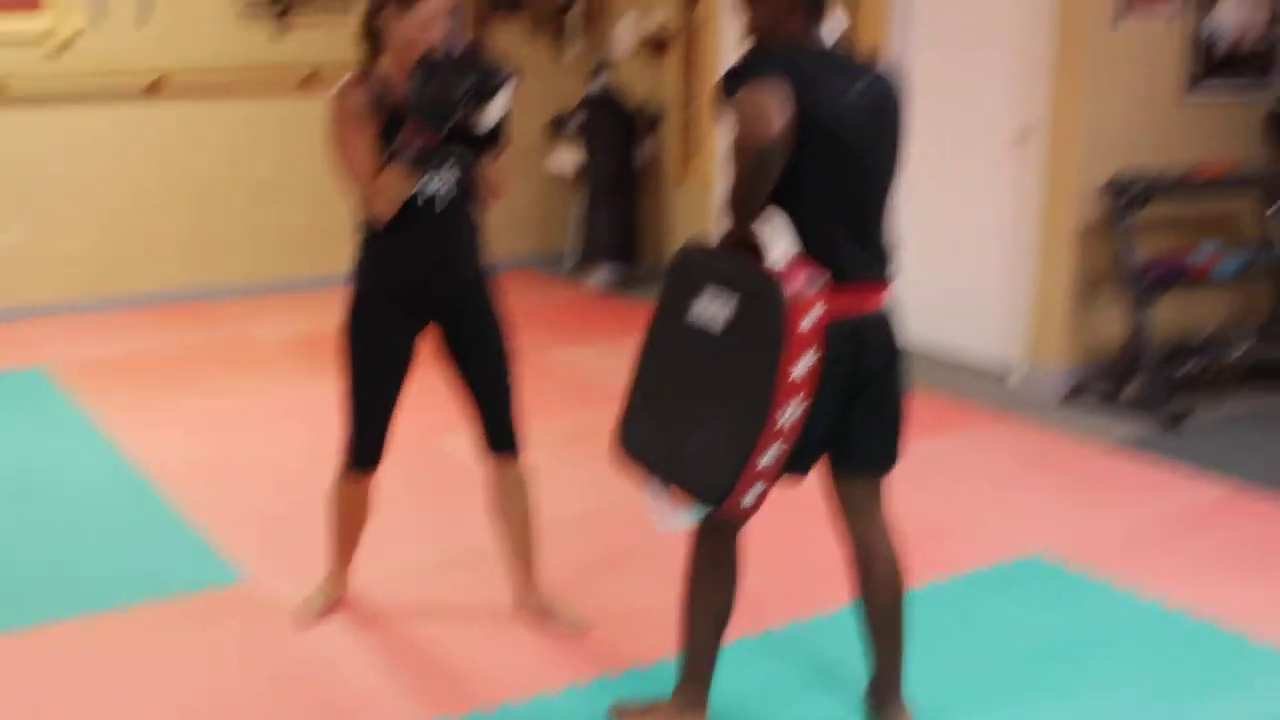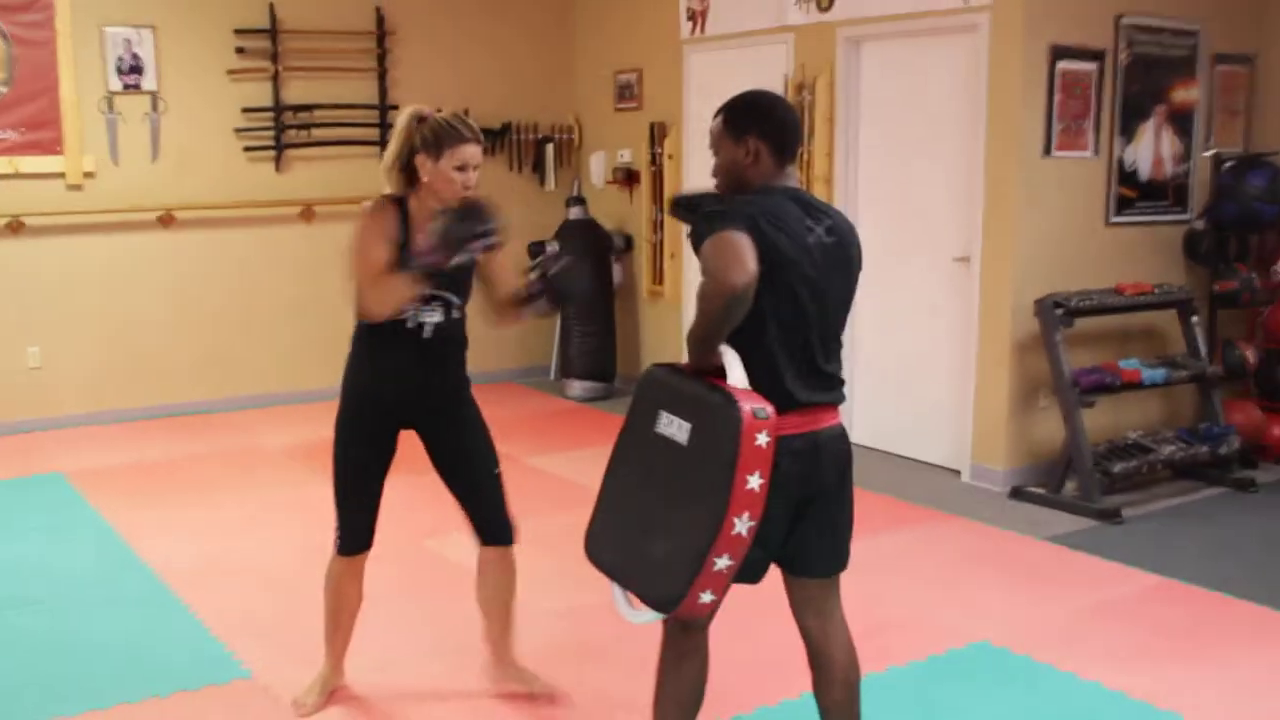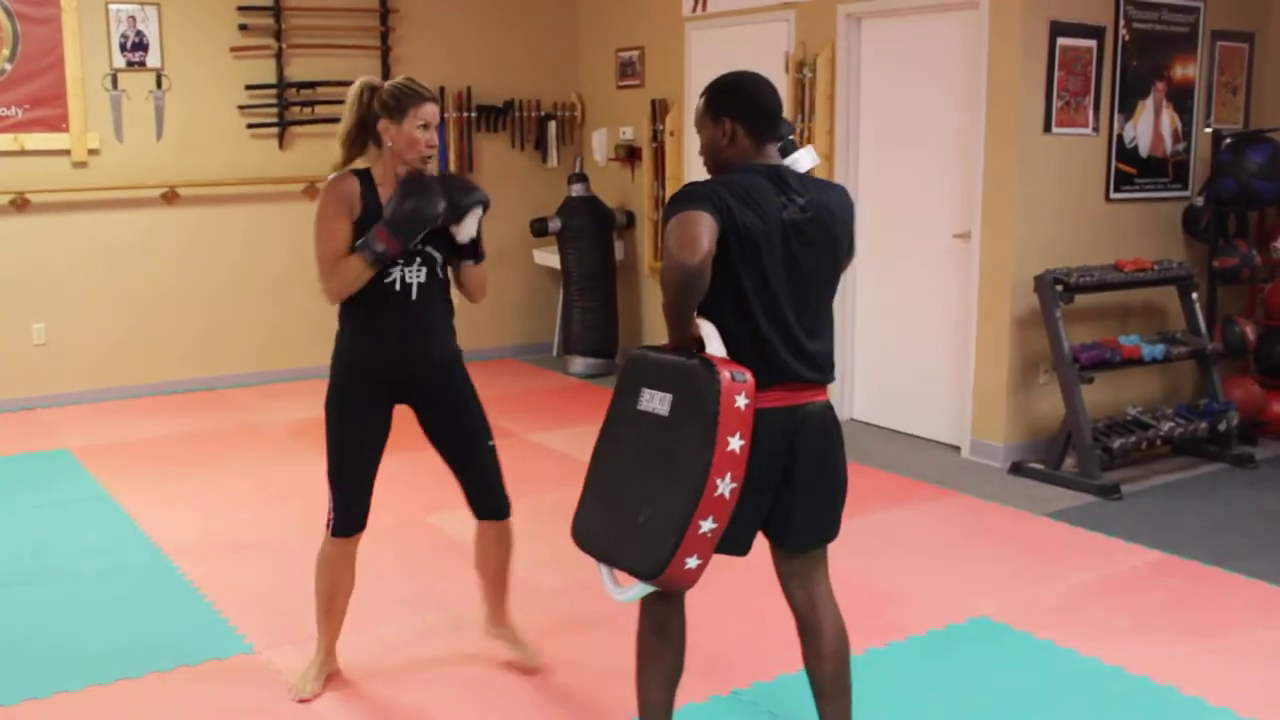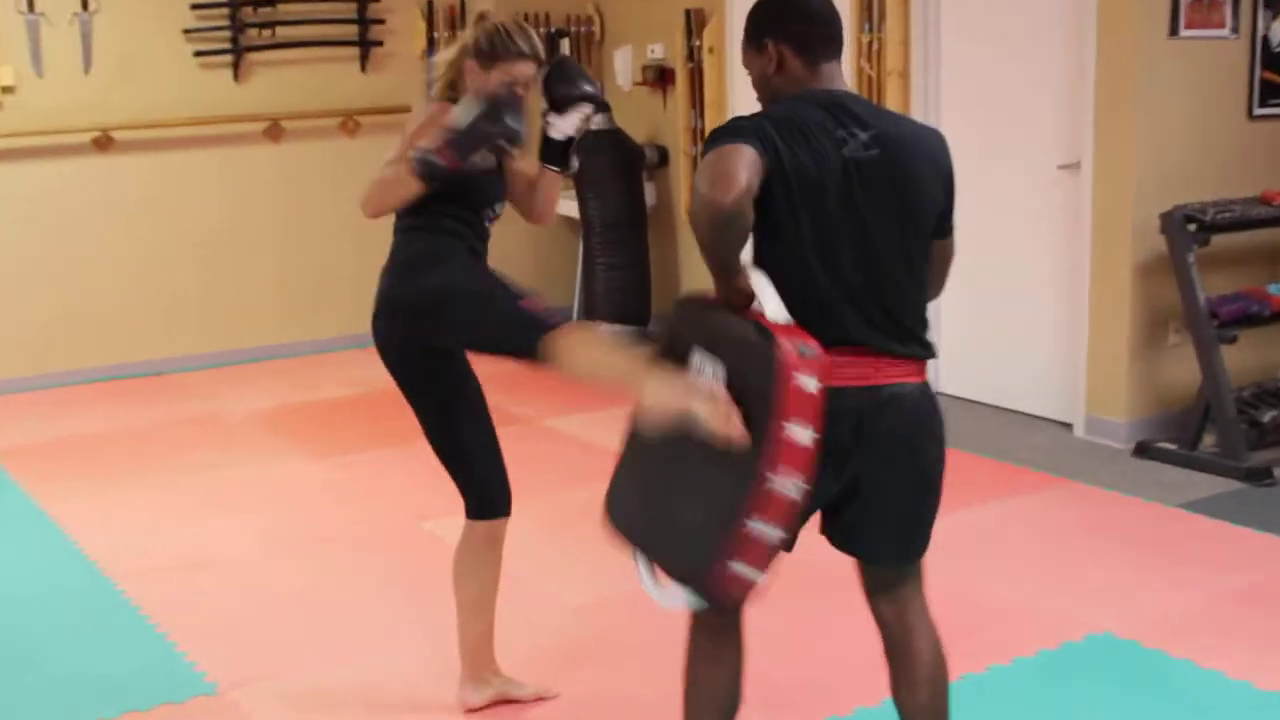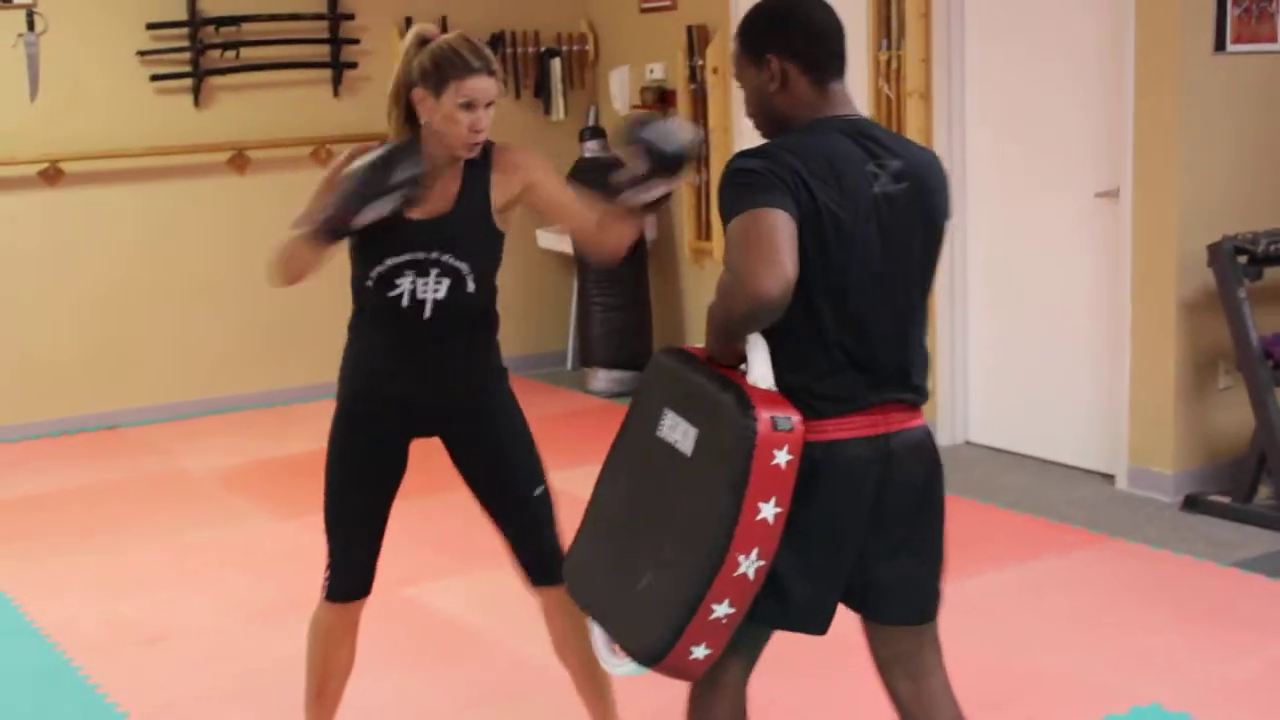
dt=1s
person 1, frame 1
left shoulder: (767, 71)
right shoulder: (877, 89)
left elbow: (764, 129)
left wrist: (739, 223)
right hip: (865, 326)
left knee: (722, 508)
right knee: (865, 511)
person 1, frame 2
left shoulder: (730, 217)
right shoulder: (840, 231)
left elbow: (735, 279)
left wrist: (699, 346)
right hip: (824, 440)
left knee: (687, 613)
right knee: (821, 615)
person 1, frame 3
left shoulder: (706, 200)
right shoulder: (835, 202)
left elbow: (688, 258)
left wrist: (679, 325)
right hip: (810, 419)
left knee: (664, 581)
right knee: (810, 587)
person 1, frame 4
left shoulder: (755, 136)
right shoulder: (926, 147)
left elbow: (722, 198)
right elbow: (931, 280)
left wrist: (729, 279)
right hip: (901, 400)
right knee: (901, 601)
person 1, frame 5
left shoulder: (765, 171)
right shoulder: (923, 170)
left elbow: (765, 283)
left wrist: (721, 332)
left hip: (801, 455)
right hip: (902, 448)
left knee: (721, 659)
person 2, frame 1
right shoulder: (358, 101)
left elbow: (489, 188)
right elbow: (378, 203)
left wrist: (484, 125)
right wrist: (423, 127)
left hip: (460, 280)
right hip: (391, 285)
left knee: (502, 437)
right knee: (364, 449)
left ankle: (528, 586)
right ankle: (335, 578)
person 2, frame 2
left shoulder: (469, 223)
right shoulder: (380, 217)
left elbow: (502, 307)
right elbow: (376, 306)
left wrist: (536, 291)
right wrist: (436, 260)
left hip: (444, 393)
right hip: (372, 393)
left knee: (496, 530)
right knee: (353, 543)
left ankle: (504, 666)
person 2, frame 3
left shoulder: (437, 191)
right shoulder: (345, 190)
left elbow: (476, 291)
right elbow: (334, 286)
left wrist: (466, 235)
right wrist: (393, 233)
left hip: (436, 362)
right hip: (363, 368)
left knee: (493, 504)
right knee: (346, 522)
left ankle: (499, 621)
right ankle: (325, 655)
person 2, frame 4
left shoulder: (493, 130)
right shoulder: (442, 117)
left elbow: (538, 210)
right elbow: (374, 201)
left wrist: (560, 135)
right wrist: (446, 153)
left hip: (414, 320)
right hip: (426, 289)
left knee: (489, 503)
right knee: (551, 334)
right ankle: (667, 396)
person 2, frame 5
left shoulder: (506, 169)
right shoulder: (363, 167)
left elbow: (604, 240)
right elbow: (286, 271)
left wrist: (643, 194)
left hip: (473, 391)
right hip: (374, 395)
left knee: (550, 567)
right knee: (345, 587)
